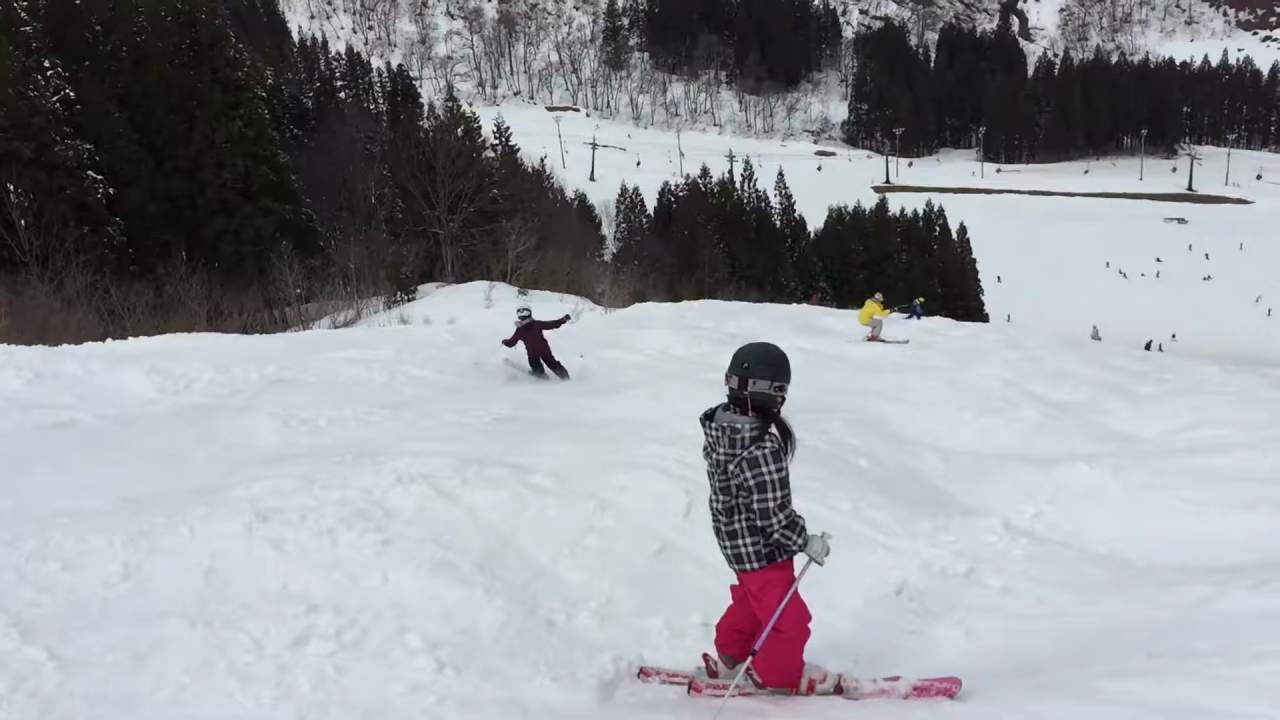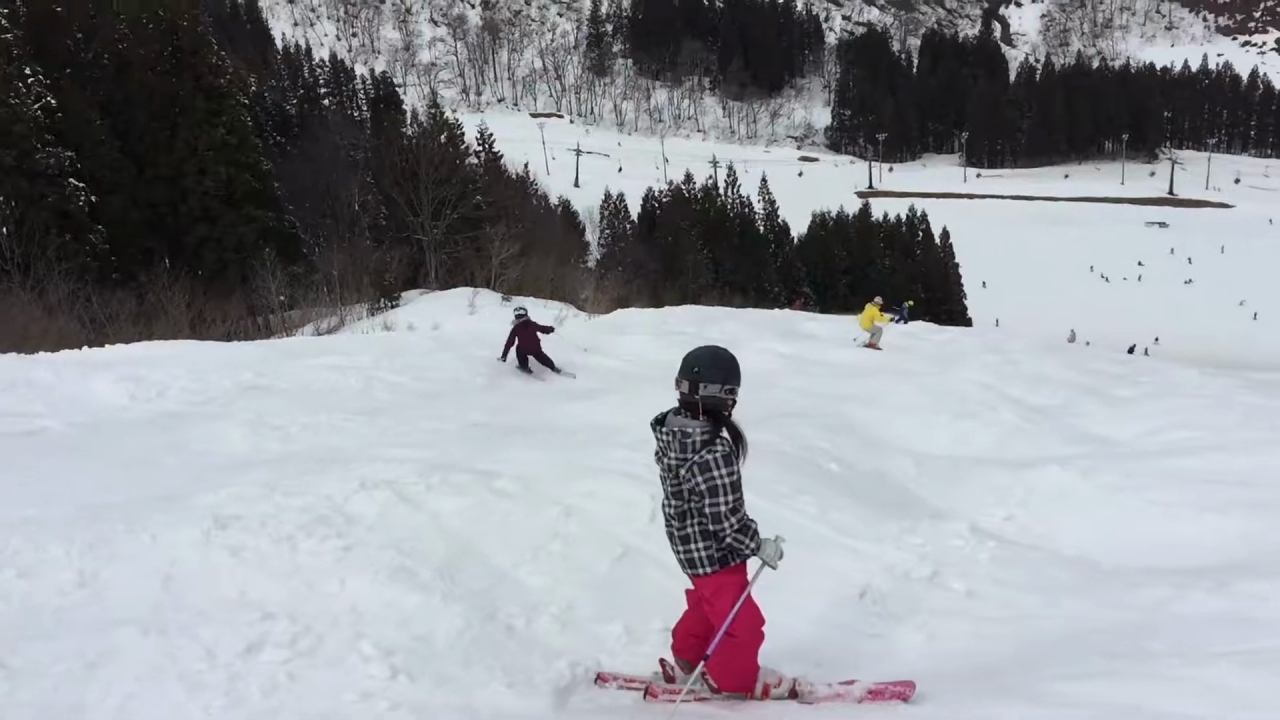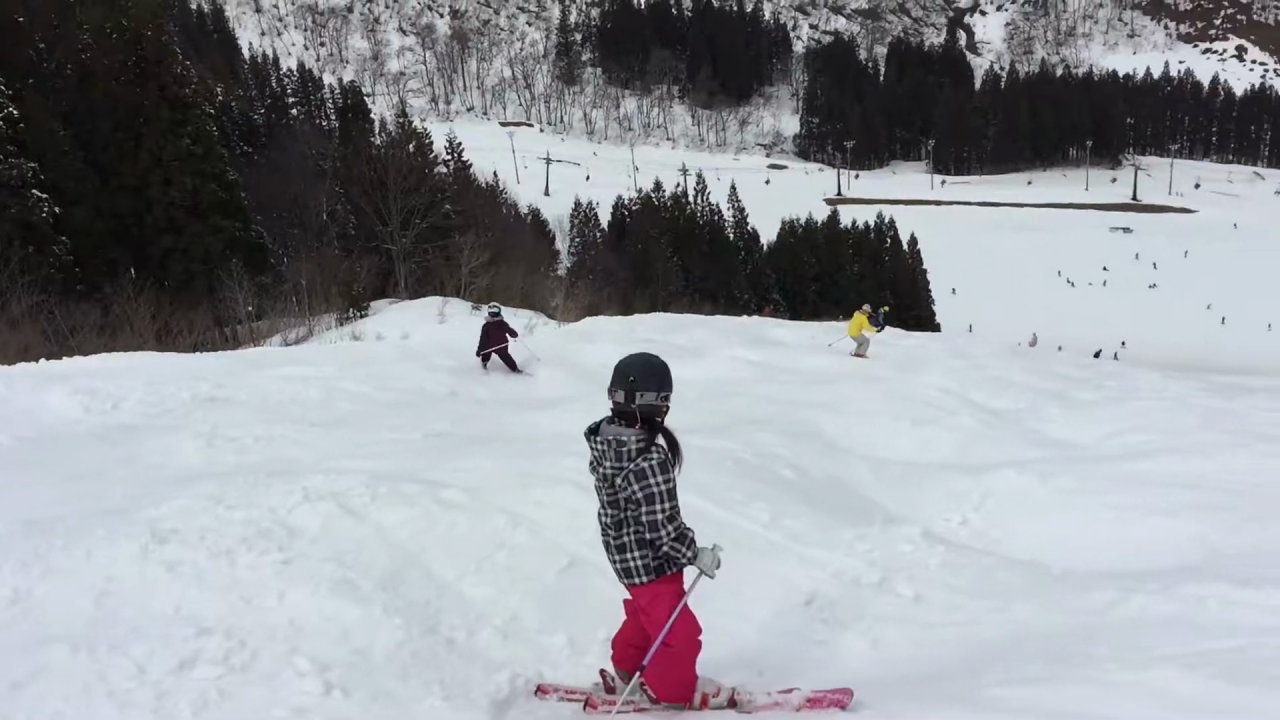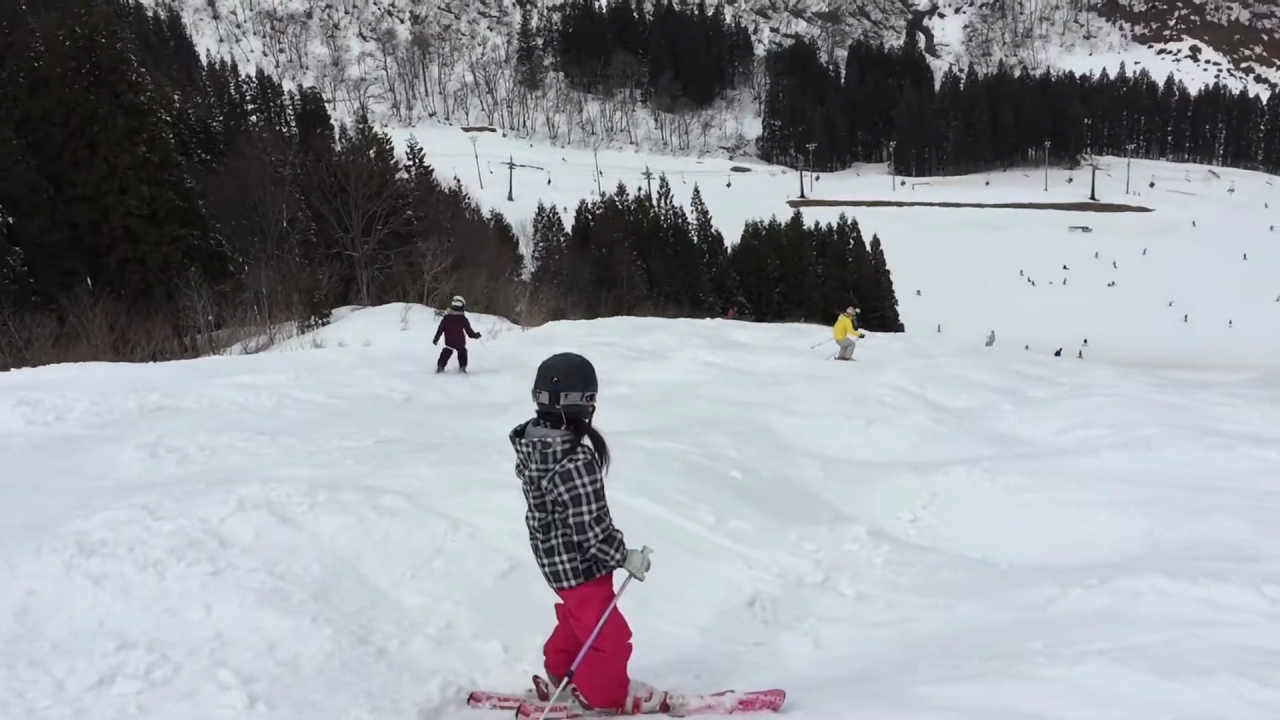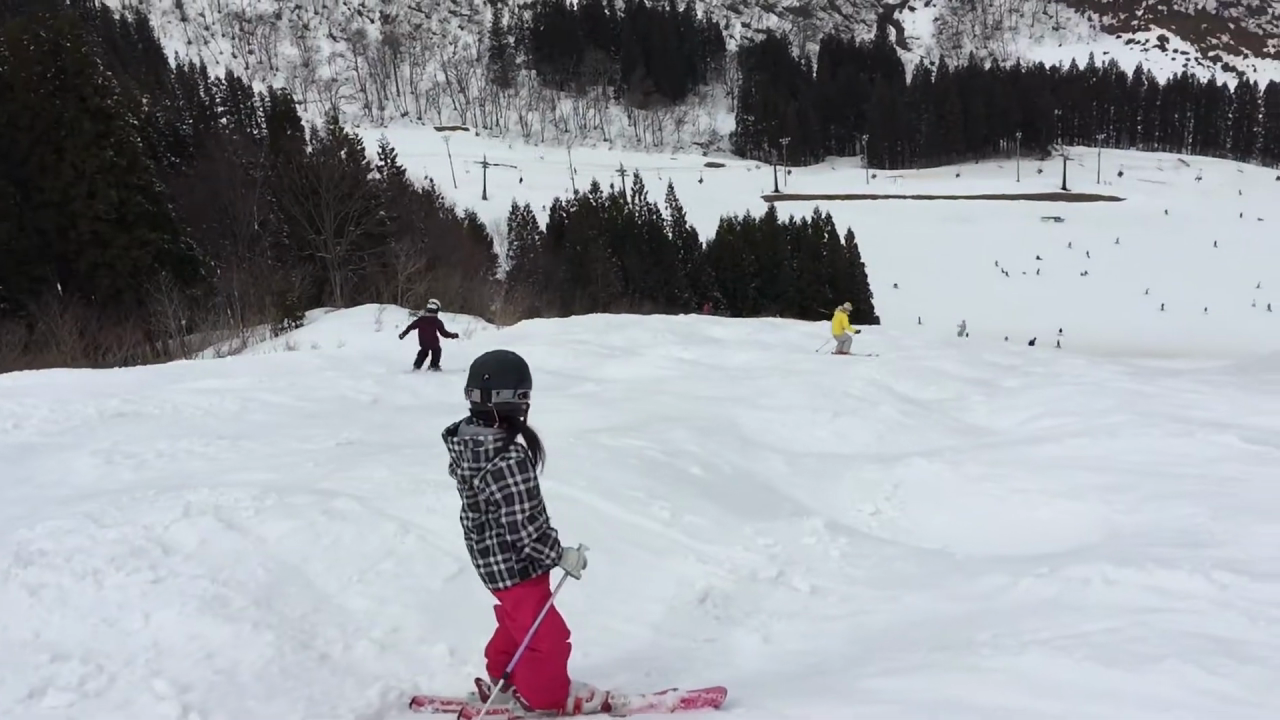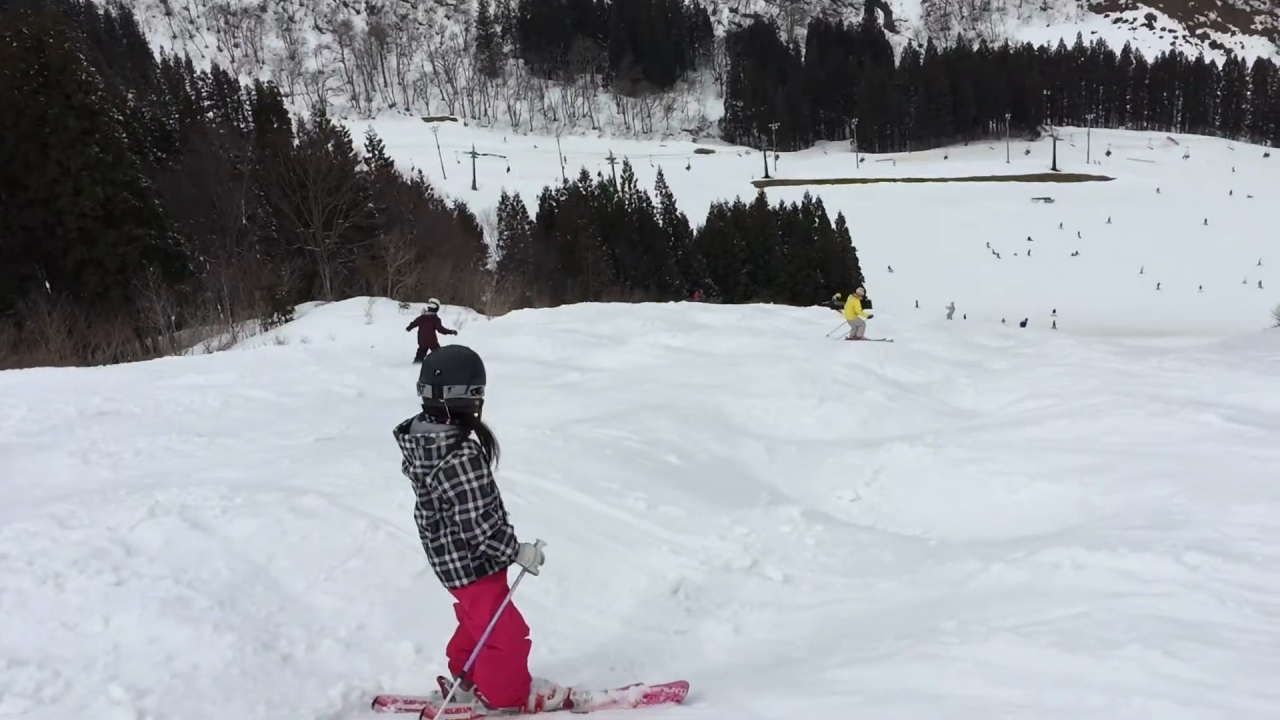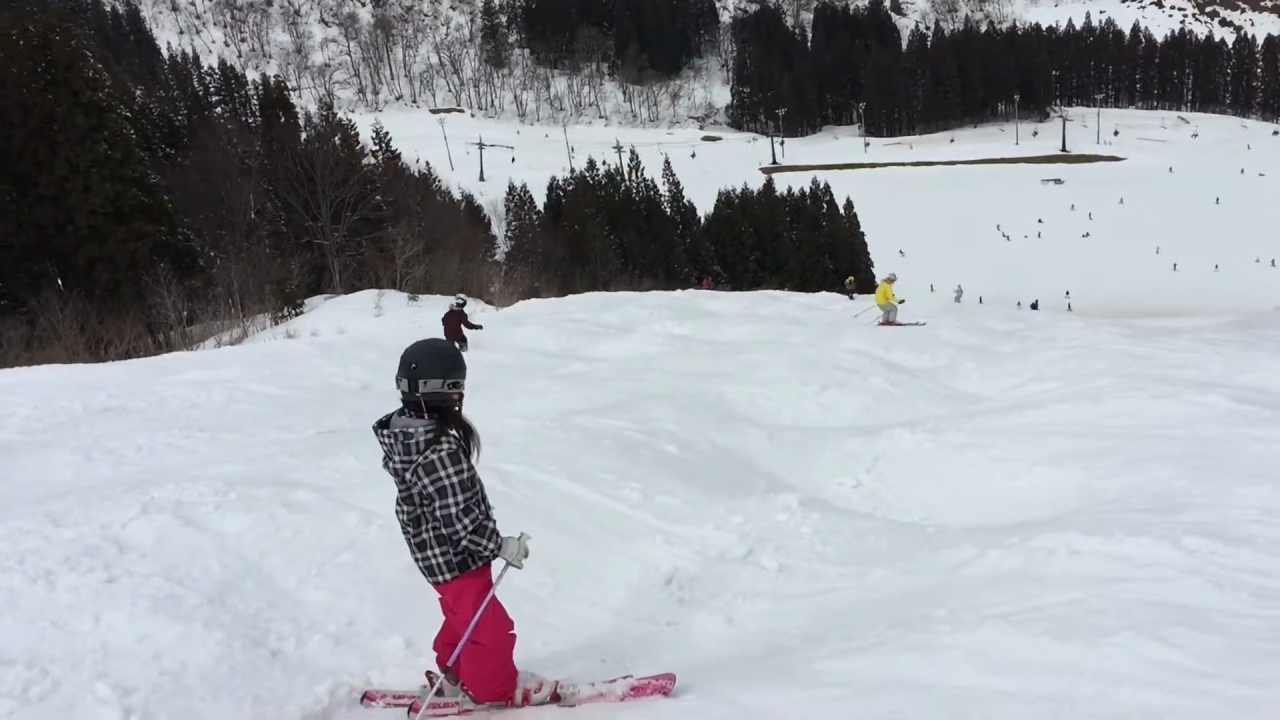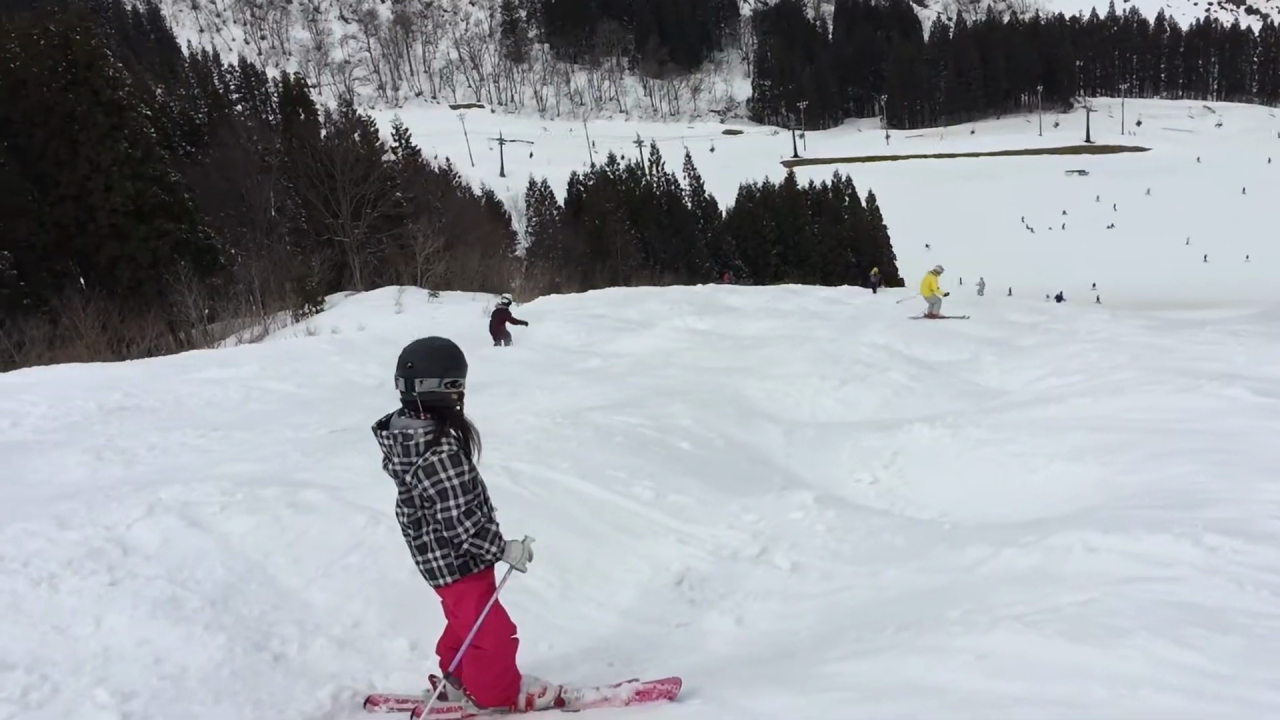
dt=0.2s
person 1, frame 1
left shoulder: (720, 424)
right shoulder: (761, 450)
right elbow: (773, 515)
right wrist: (806, 542)
left hip: (737, 542)
right hip: (762, 549)
left knee: (750, 601)
right knee: (787, 616)
left ankle: (731, 656)
right ankle: (778, 673)
person 1, frame 2
left shoulder: (672, 429)
right shoulder: (713, 454)
right elbow: (725, 519)
right wrist: (759, 545)
left hip: (691, 546)
right hip: (715, 553)
left knee: (706, 606)
right knee: (741, 621)
left ankle: (688, 662)
right ankle: (733, 678)
person 1, frame 3
left shoulder: (605, 437)
right shoulder: (649, 461)
right elbow: (662, 527)
right wrist: (696, 554)
left hip: (626, 556)
right hip: (651, 562)
left knee: (645, 615)
right knee: (678, 630)
left ankle: (628, 671)
right ankle: (673, 688)
person 1, frame 4
left shoulder: (532, 439)
right shoulder: (575, 462)
right elbow: (589, 529)
right wrist: (625, 556)
left hip: (555, 560)
right hip: (580, 565)
left knee: (577, 620)
right knee: (607, 633)
left ankle: (560, 677)
right ankle: (605, 694)
person 1, frame 5
left shoulder: (466, 439)
right shoulder: (509, 460)
right elbow: (524, 528)
right wrist: (561, 555)
left hip: (493, 560)
right hip: (516, 565)
left knee: (517, 622)
right knee: (545, 634)
left ankle: (504, 683)
right ankle: (546, 695)
person 1, frame 6
left shoulder: (421, 435)
right shoulder: (461, 457)
right elbow: (478, 525)
right wrist: (518, 551)
left hip: (452, 559)
right hip: (473, 563)
left knee: (477, 621)
right knee: (504, 631)
left ankle: (468, 682)
right ankle: (507, 693)
person 1, frame 7
left shoulder: (403, 431)
right shoulder: (440, 452)
right elbow: (459, 520)
right wrist: (501, 545)
left hip: (437, 554)
right hip: (456, 558)
left knee: (463, 616)
right knee: (488, 626)
left ankle: (455, 675)
right ankle: (495, 687)
person 1, frame 8
left shoulder: (404, 432)
right shoulder: (440, 454)
right elbow: (461, 523)
right wrist: (503, 548)
left hip: (441, 558)
right hip: (459, 562)
left knee: (466, 621)
right knee: (490, 630)
left ankle: (458, 681)
right ankle: (498, 693)
